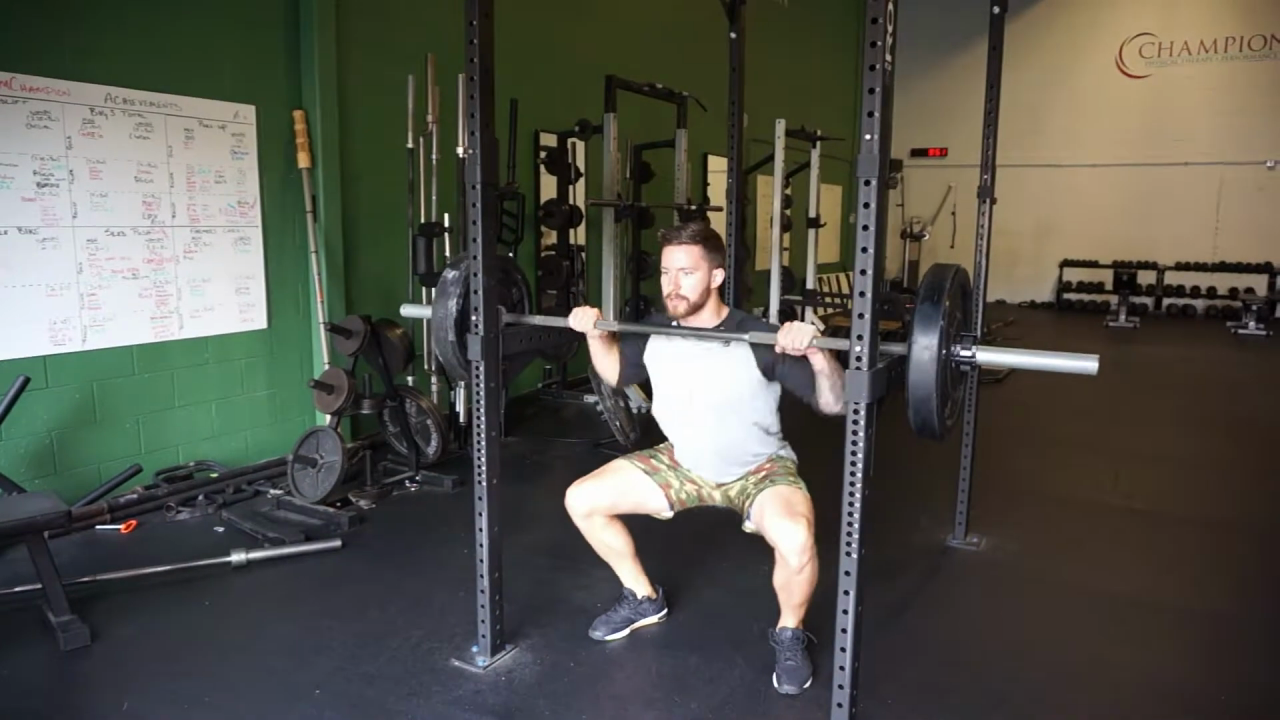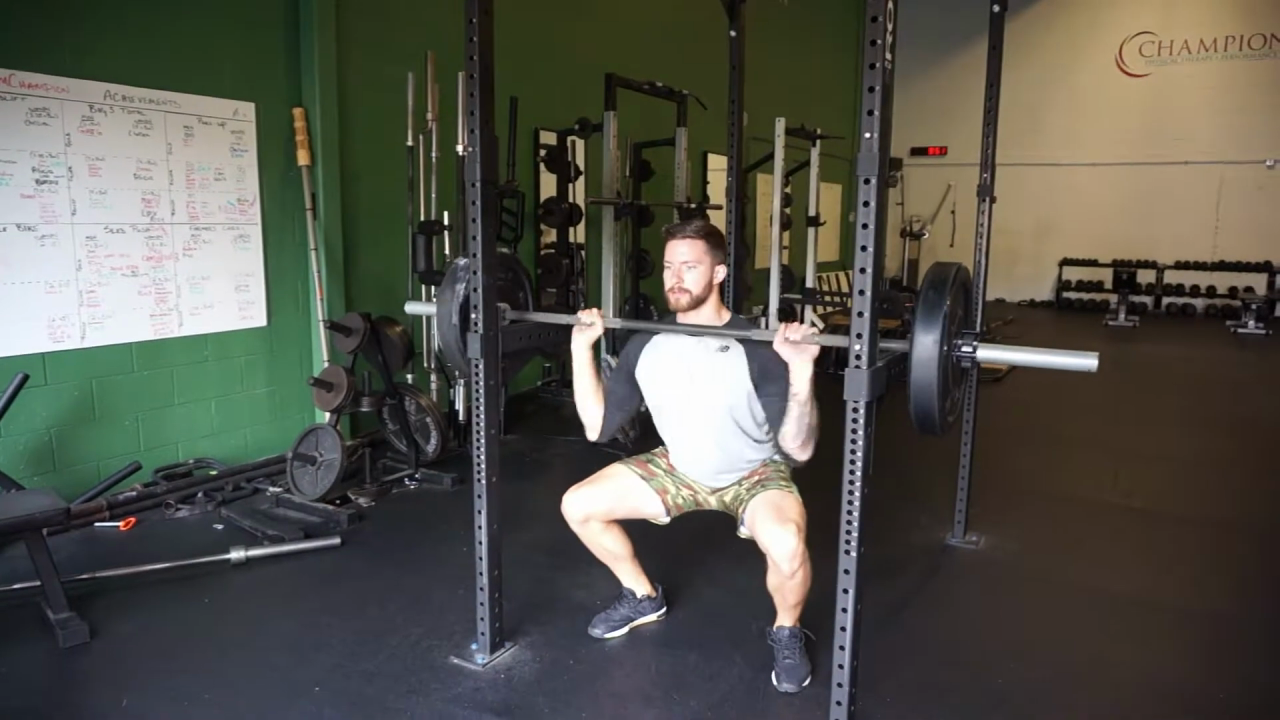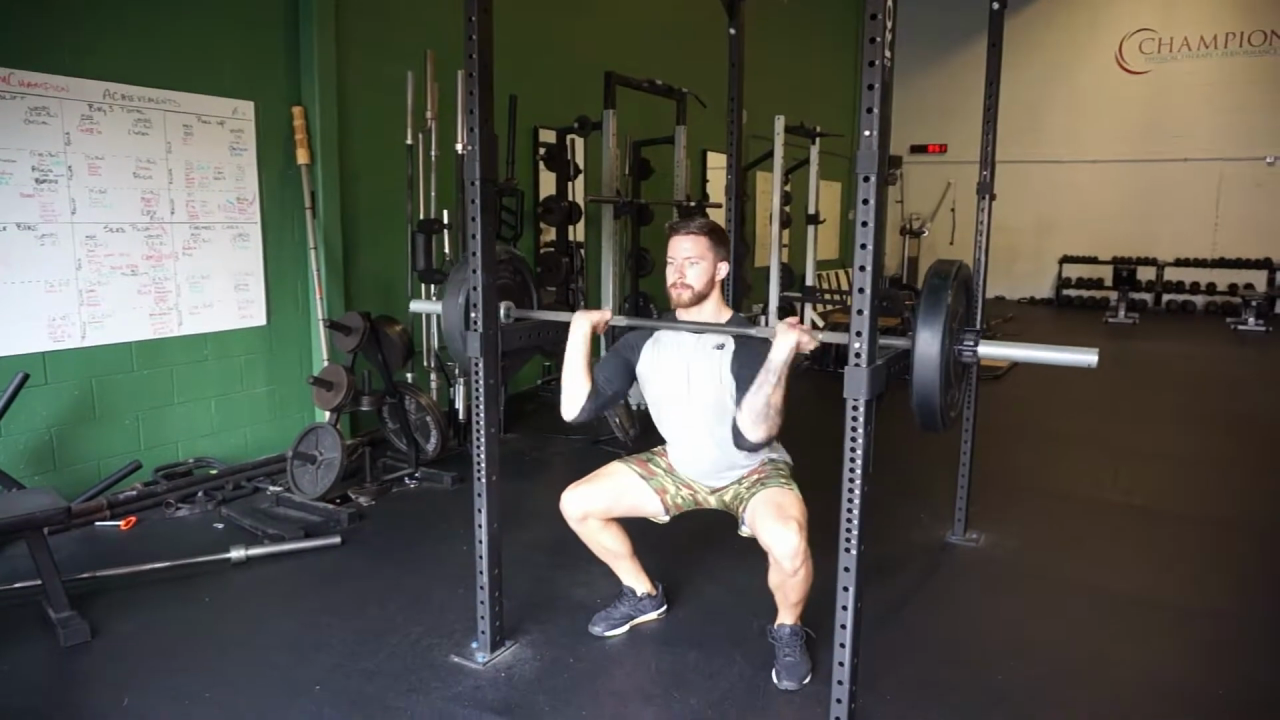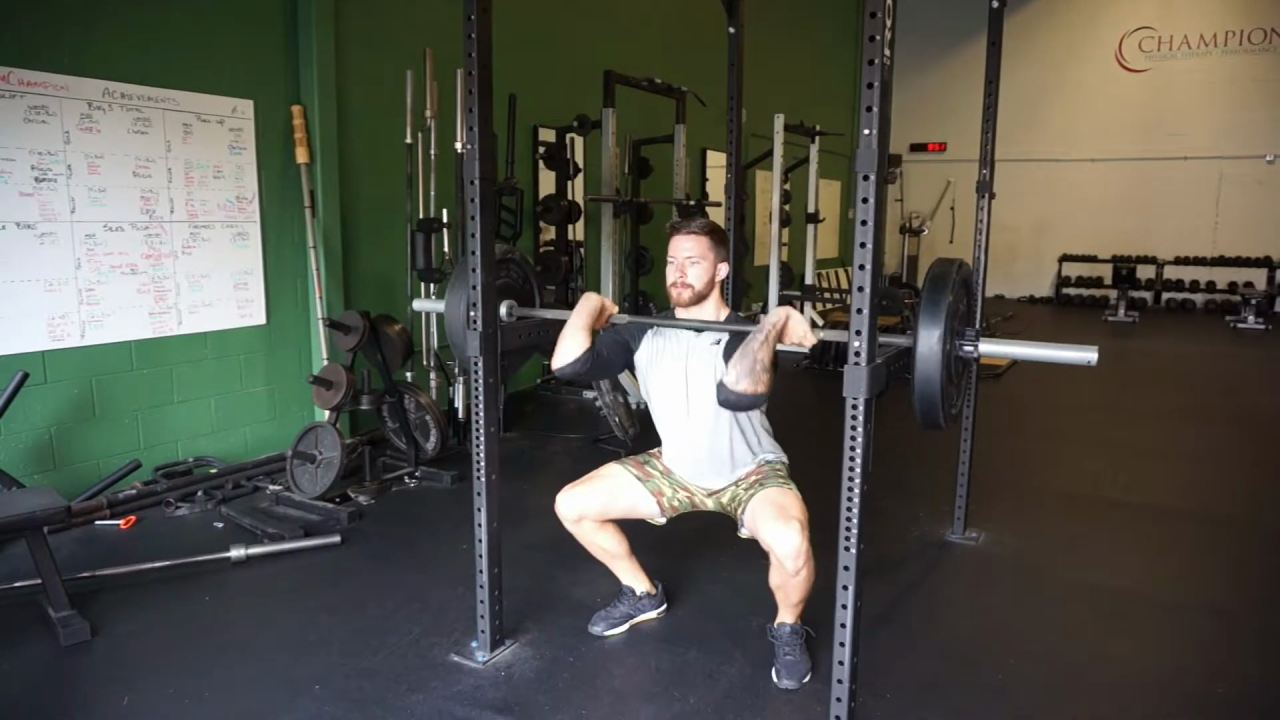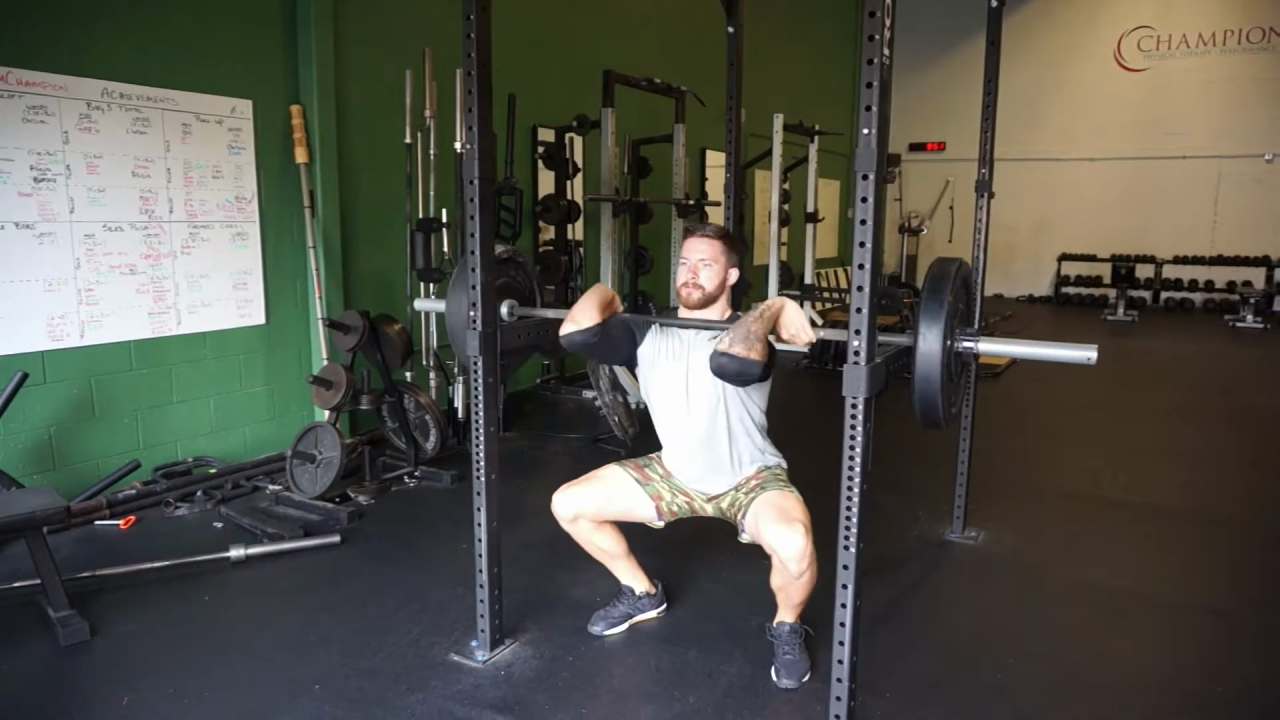
dt=0.2s
person 1, frame 1
left shoulder: (758, 340)
right shoulder: (653, 333)
left elbow: (835, 403)
right elbow: (618, 373)
left wrist: (813, 347)
right wrist: (595, 332)
left hip: (759, 468)
right hip: (683, 462)
left knee: (795, 539)
right knee: (581, 500)
left ankle: (790, 634)
right ankle: (644, 599)
person 1, frame 2
left shoulder: (755, 350)
right shoulder: (645, 345)
left elbow: (799, 449)
right elbow: (598, 428)
left wrist: (801, 365)
right wrist: (582, 345)
left hip: (753, 473)
right hip: (679, 468)
left knee: (785, 544)
right knee: (578, 506)
left ankle: (786, 633)
right ankle: (643, 597)
person 1, frame 3
left shoulder: (748, 345)
right shoulder: (642, 341)
left elbow: (752, 436)
right elbow: (575, 410)
left wrist: (783, 351)
right wrist: (580, 330)
left hip: (751, 473)
right hip: (678, 467)
left knee: (787, 543)
right knee: (576, 504)
left ankle: (787, 631)
right ankle: (643, 595)
person 1, frame 4
left shoulder: (743, 339)
right shoulder: (643, 335)
left elbow: (737, 393)
right elbow: (567, 364)
left wrist: (776, 322)
right wrist: (589, 306)
left hip: (750, 472)
right hip: (676, 468)
left knee: (789, 542)
right knee: (572, 505)
left ankle: (788, 630)
right ankle: (643, 594)
person 1, frame 5
left shoulder: (746, 336)
right shoulder: (648, 334)
left elbow: (728, 361)
right elbow: (574, 334)
left wrist: (775, 309)
right wrist: (601, 294)
left hip: (749, 478)
right hip: (674, 473)
left knee: (793, 546)
right knee: (568, 505)
left ankle: (786, 629)
right ankle: (642, 594)
